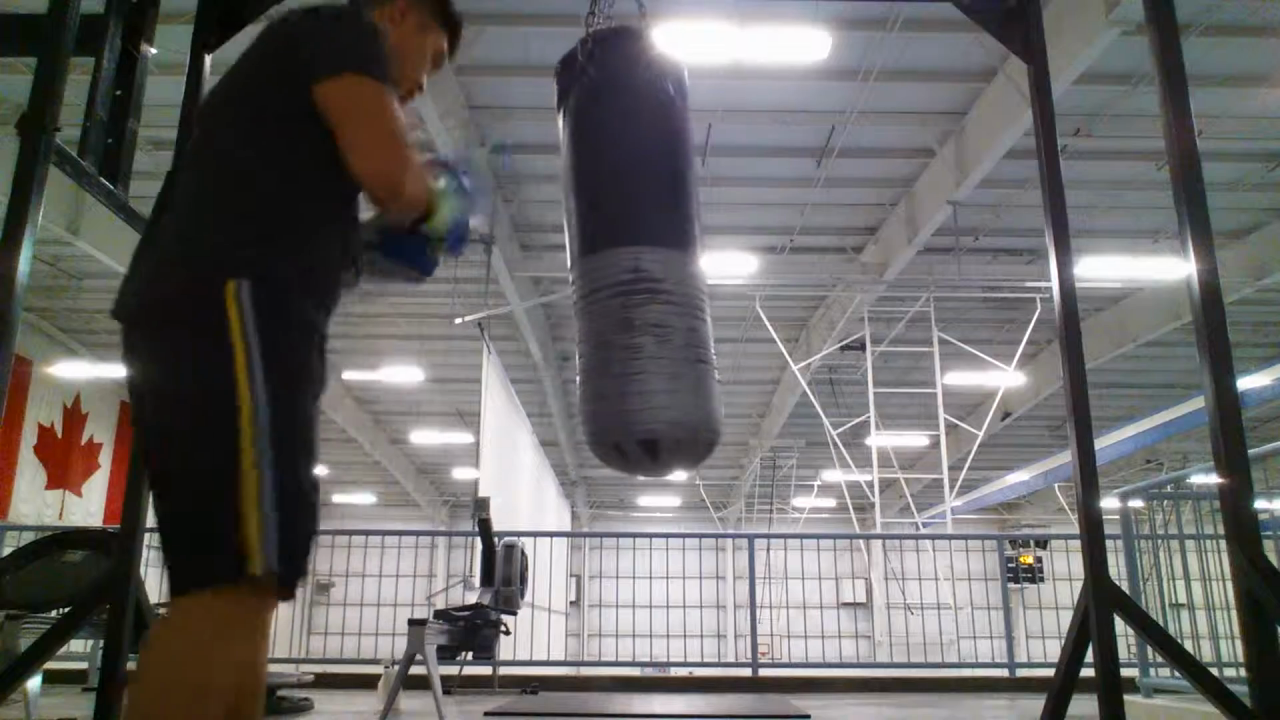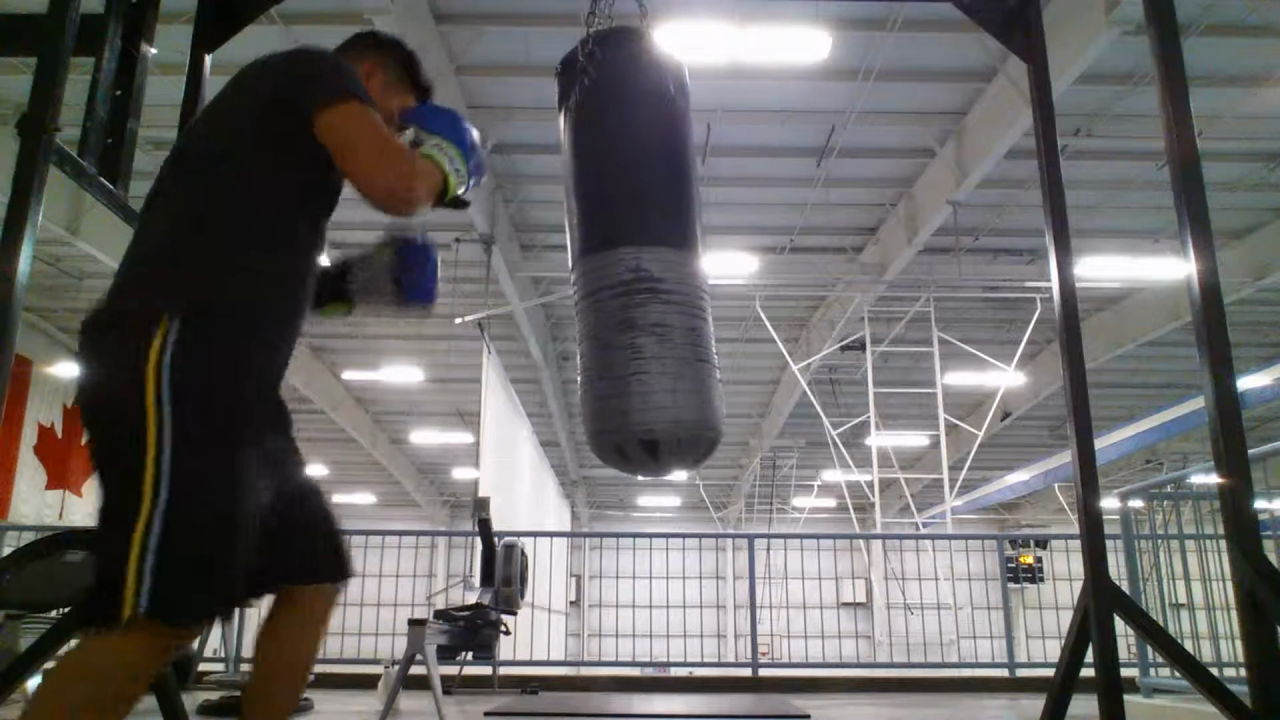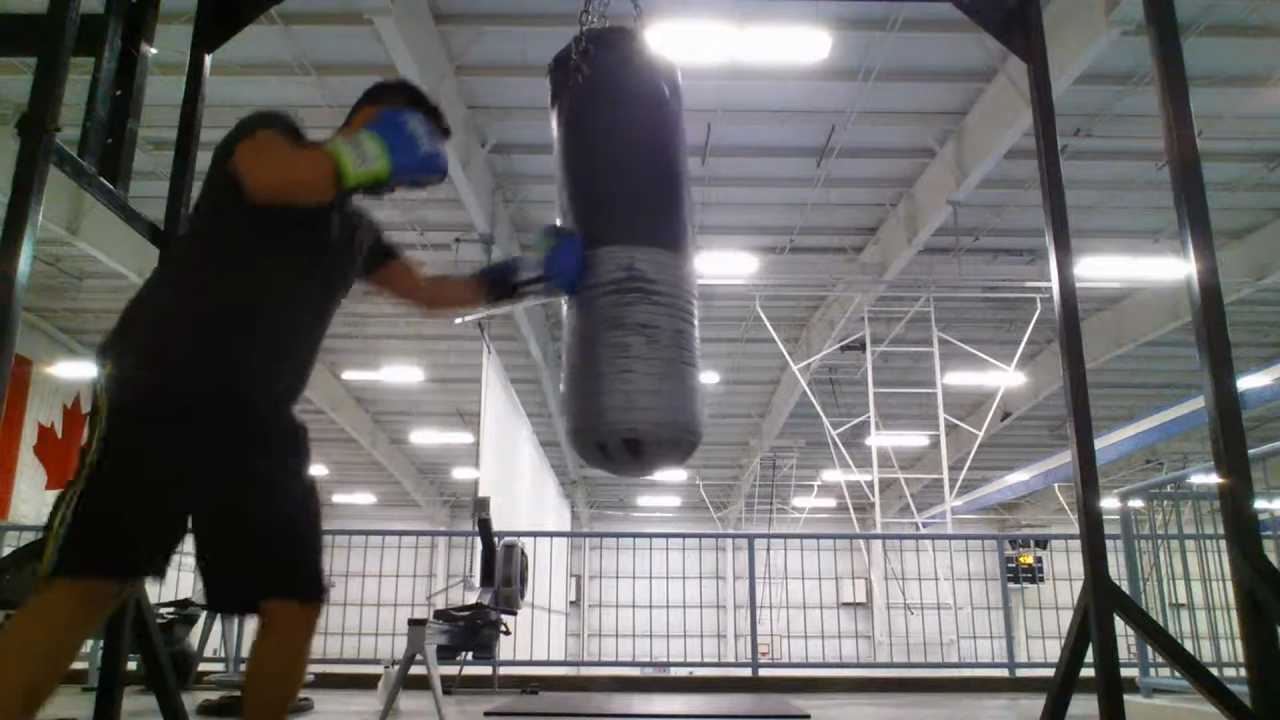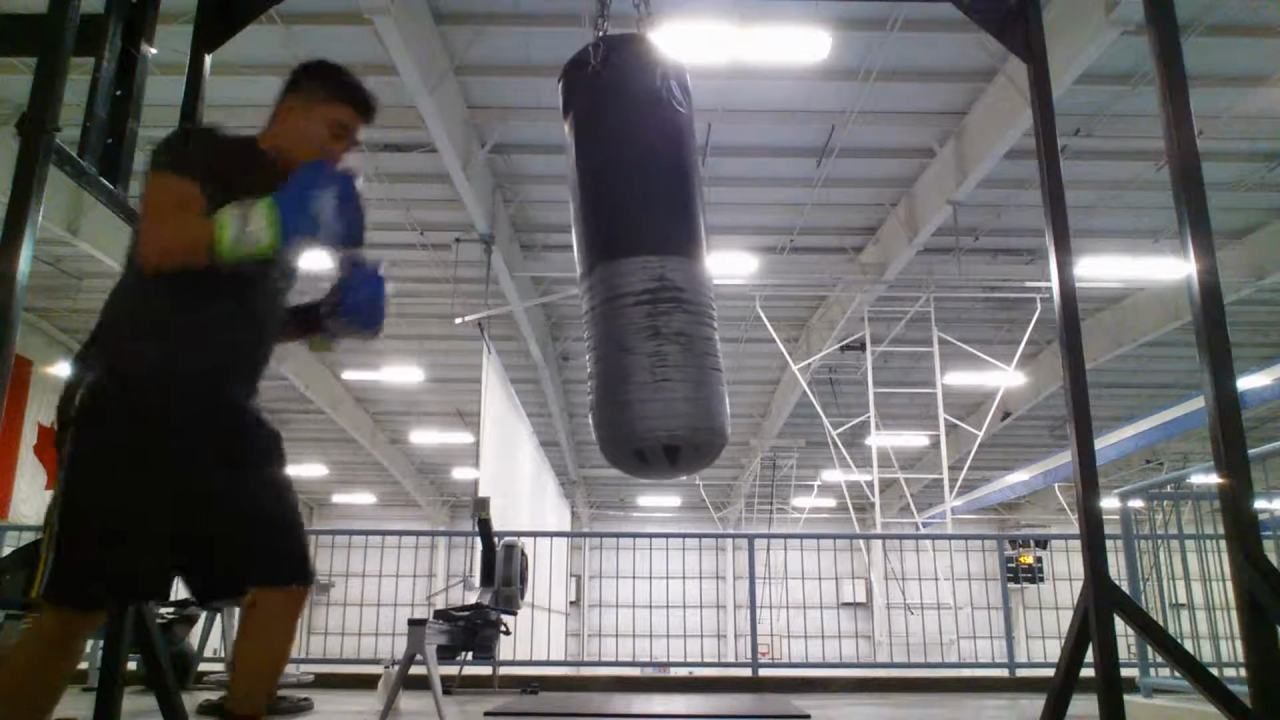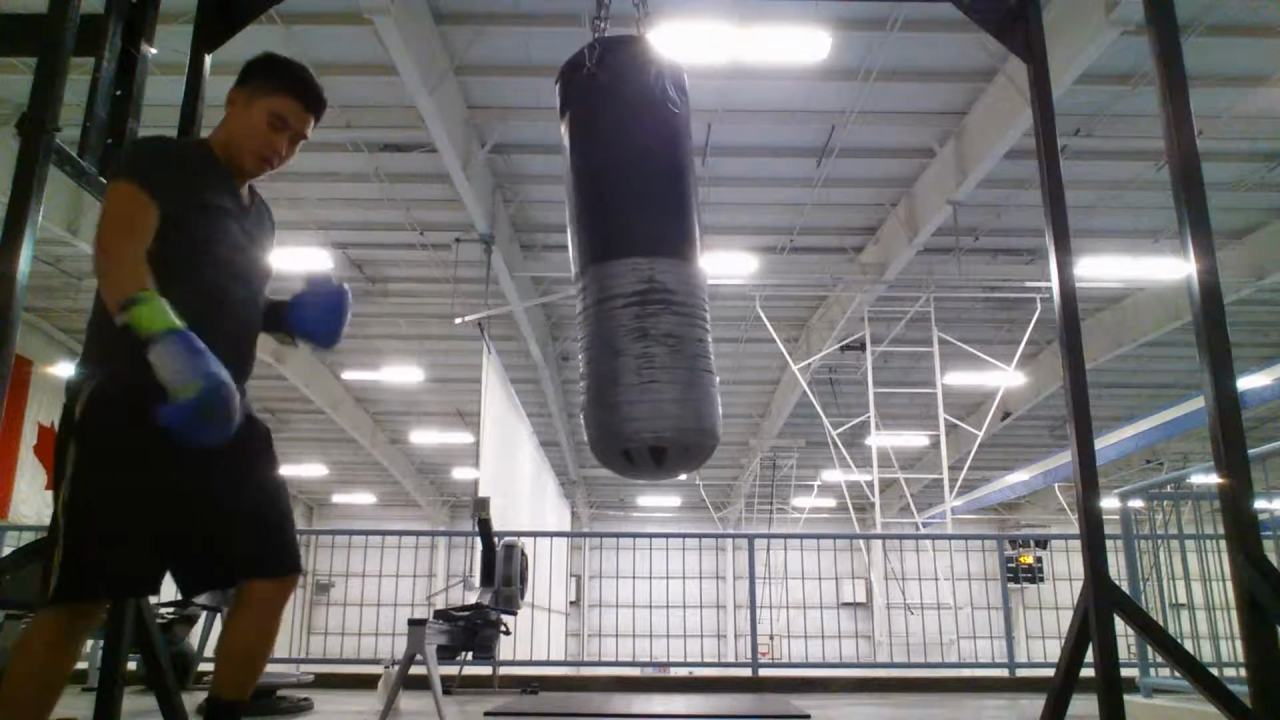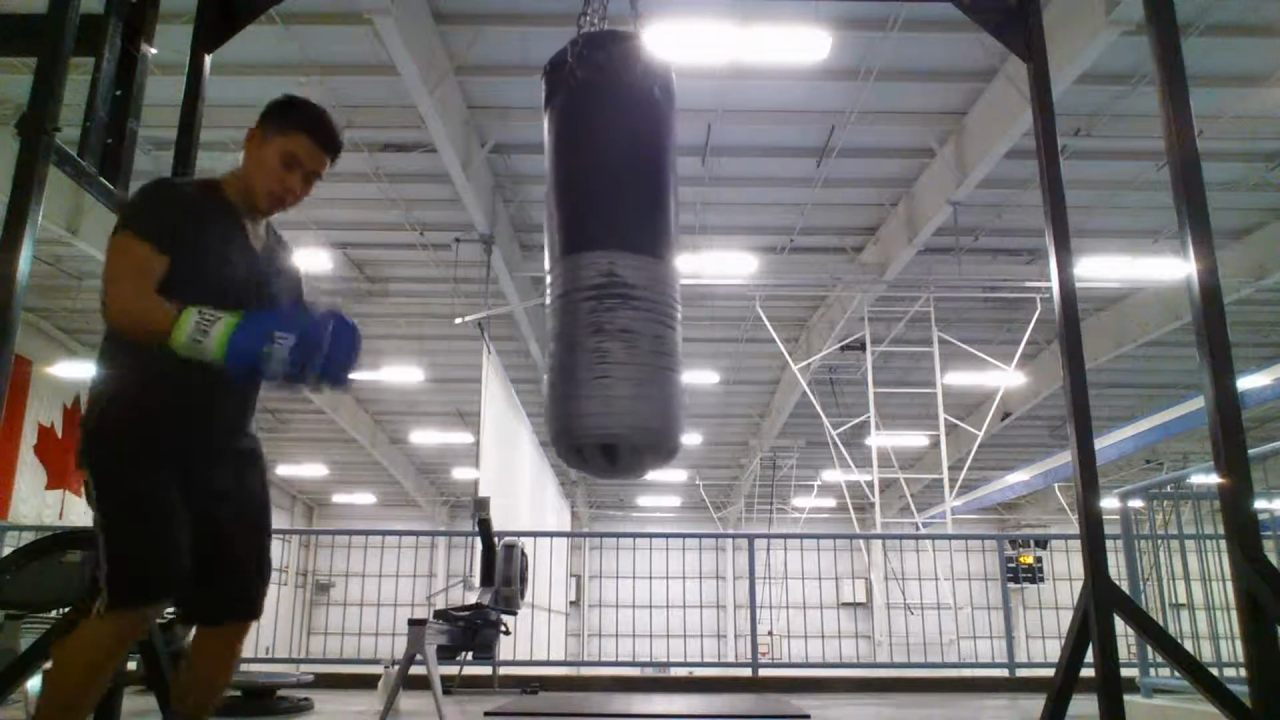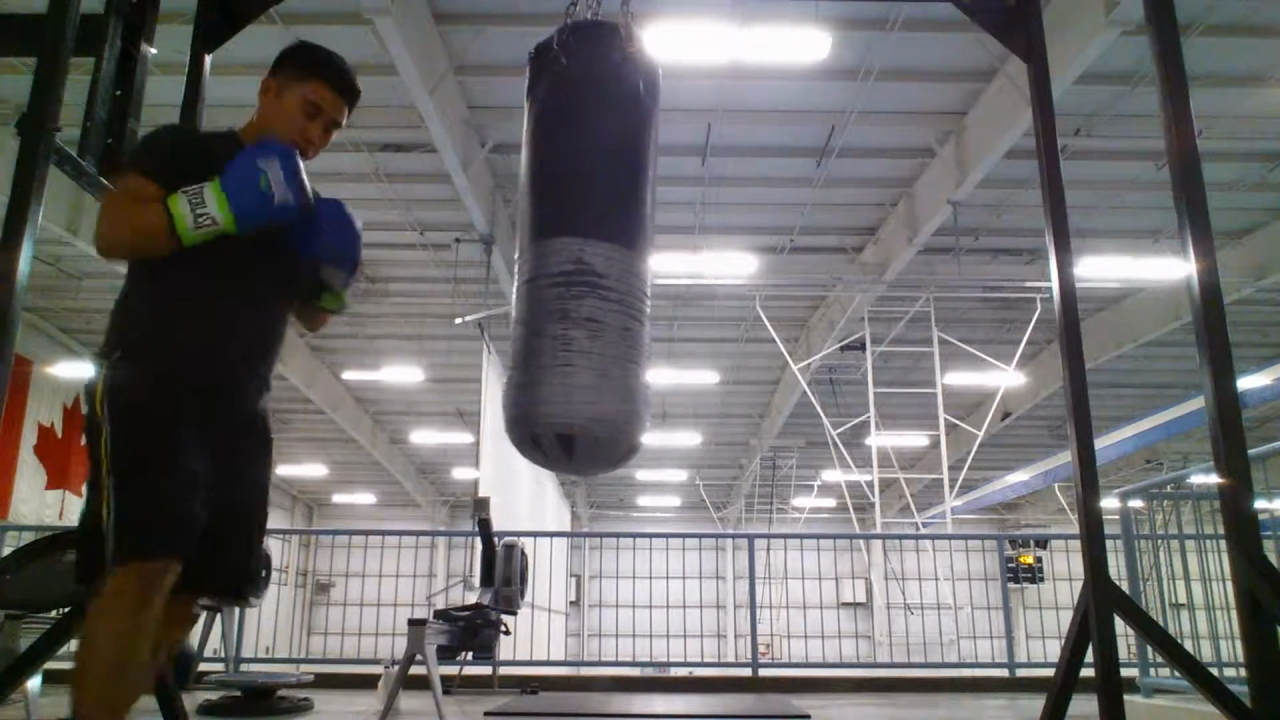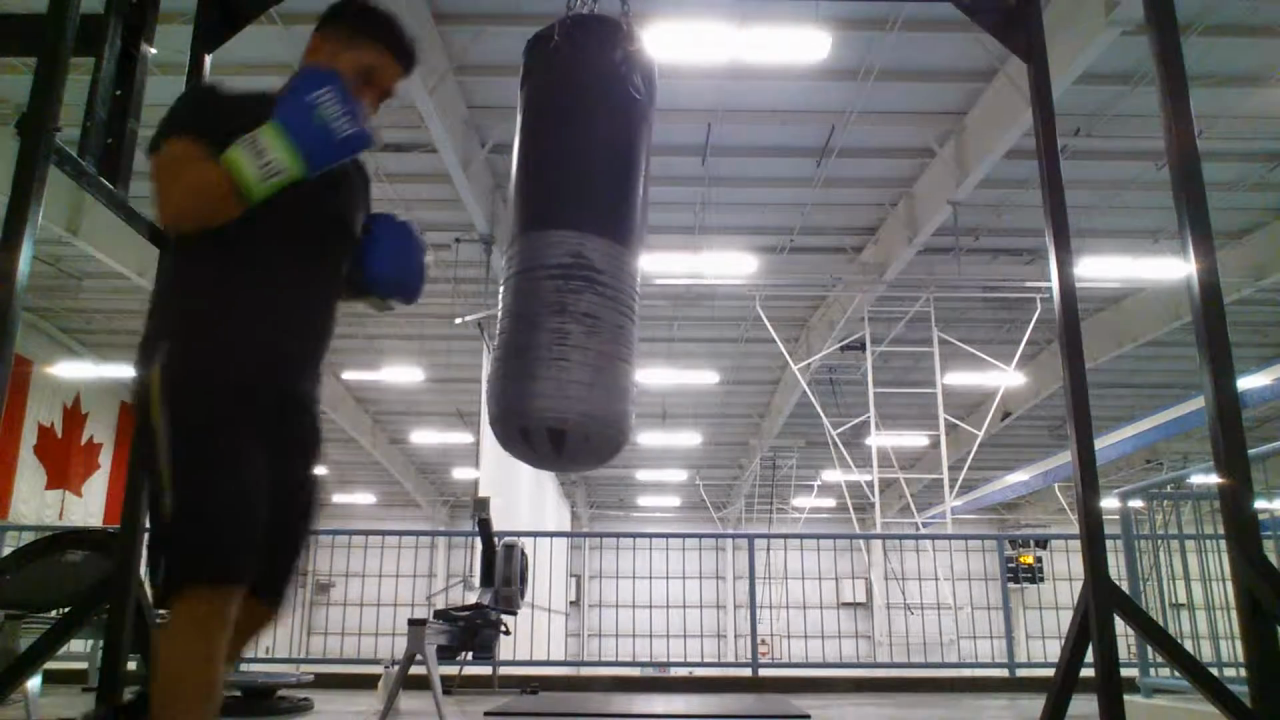
dt=0.3s
person 1, frame 1
left shoulder: (284, 79)
right elbow: (387, 173)
left wrist: (368, 249)
right wrist: (434, 198)
left hip: (206, 329)
right hip: (230, 321)
left knee: (256, 579)
right knee: (238, 575)
person 1, frame 2
left shoulder: (275, 126)
right shoulder: (316, 73)
right elbow: (394, 184)
left wrist: (358, 283)
right wrist: (447, 159)
left hip: (221, 377)
right hip: (182, 362)
left knee: (314, 579)
right knee: (163, 616)
person 1, frame 3
left shoulder: (356, 225)
right shoulder: (273, 136)
left elbow: (431, 294)
right elbow: (272, 177)
left wrist: (521, 274)
right wrist: (379, 153)
left hip: (254, 413)
right hip: (164, 381)
left knee: (294, 601)
right knee: (89, 584)
person 1, frame 4
left shoulder: (281, 209)
right shoulder: (201, 151)
right elbow: (160, 245)
left wrist: (328, 315)
right wrist: (279, 221)
left hip: (221, 420)
right hip: (128, 402)
left knee: (283, 586)
right knee: (74, 606)
person 1, frame 5
left shoulder: (256, 213)
right shoulder: (157, 161)
right elbow: (118, 256)
left wrist: (287, 315)
right wrist: (171, 348)
left hip: (219, 425)
right hip: (124, 406)
left knee: (272, 575)
right knee: (79, 600)
person 1, frame 6
left shoulder: (278, 256)
right shoulder: (169, 204)
left elbow: (276, 347)
right elbow: (123, 300)
left wrist: (315, 351)
right wrist: (238, 336)
left hip: (226, 448)
right hip: (135, 432)
left knee: (230, 617)
right knee: (134, 604)
person 1, frame 7
left shoulder: (303, 204)
right shoulder: (180, 148)
left elbow: (312, 313)
right elbow: (115, 231)
left wrist: (331, 268)
right wrist: (226, 202)
left hip: (238, 412)
right hip: (147, 387)
left knee: (185, 591)
right knee: (146, 568)
person 1, frame 8
left shoulder: (347, 175)
right shoulder: (214, 108)
left elbow: (348, 278)
right elbow: (179, 206)
left wrist: (383, 270)
right wrist: (285, 148)
left hip: (288, 396)
right hip: (197, 376)
left knee: (257, 597)
right knee: (209, 587)
